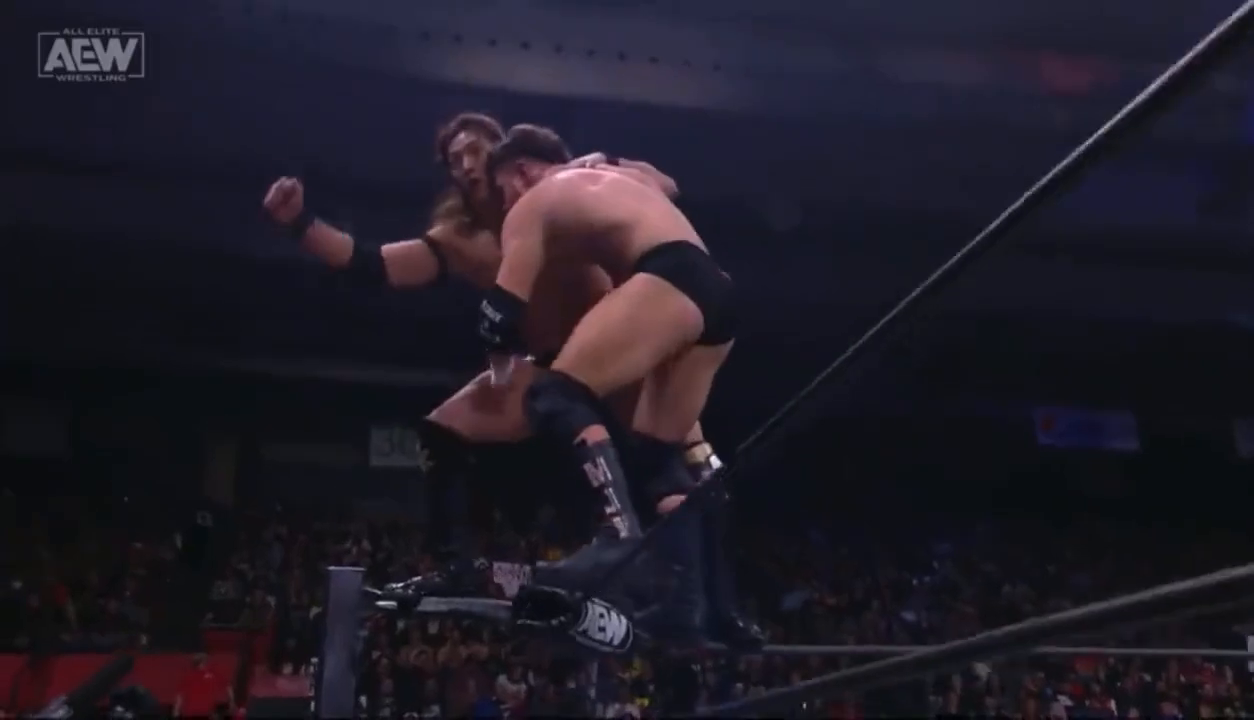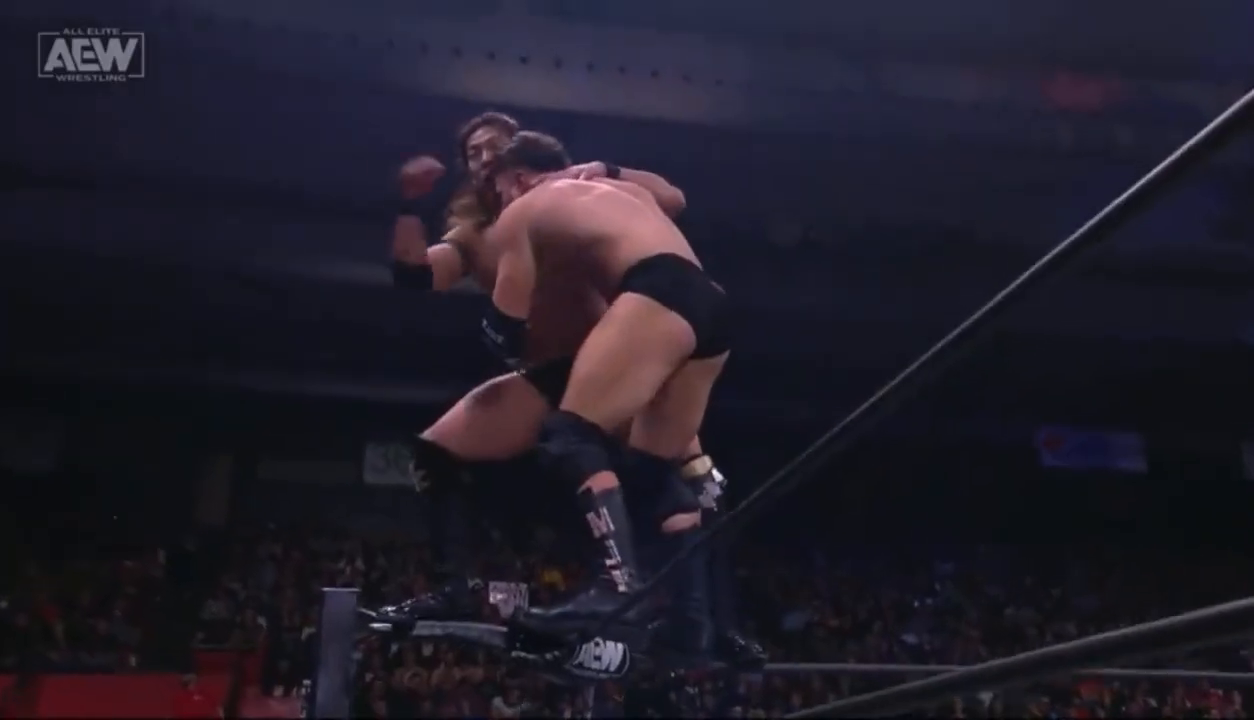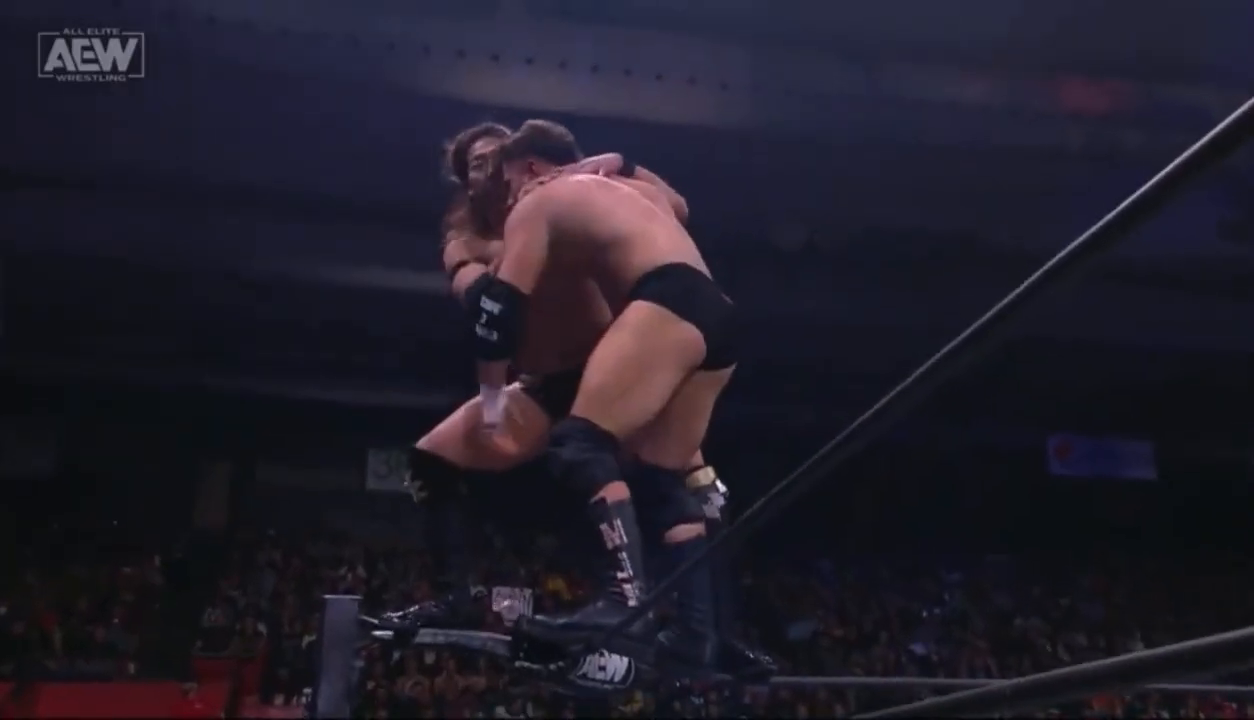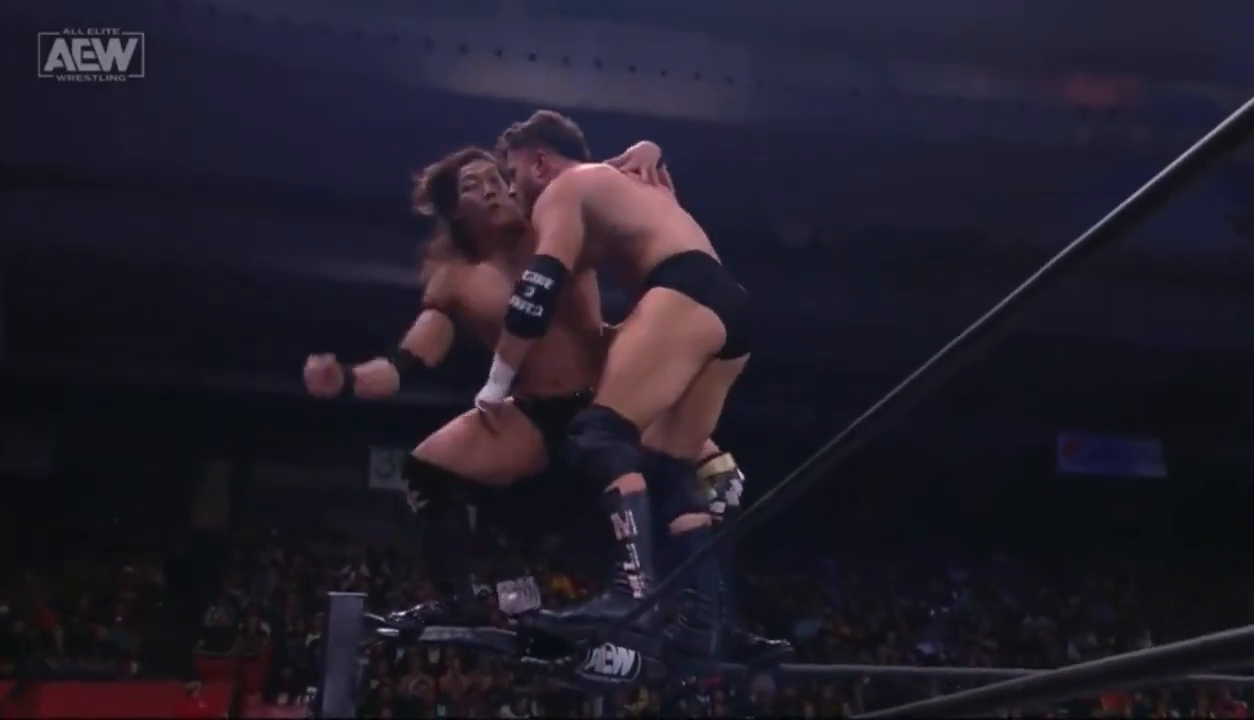
dt=0.5s
person 1, frame 1
right shoulder: (459, 240)
left elbow: (665, 189)
right elbow: (368, 268)
left wrist: (608, 164)
right wrist: (302, 222)
left knee: (694, 462)
right knee: (441, 434)
left ankle: (714, 603)
right ankle: (460, 567)
person 1, frame 2
right shoulder: (472, 235)
left elbow: (673, 200)
right elbow: (412, 278)
left wrist: (606, 172)
right wrist: (413, 206)
right hip: (543, 377)
left knee: (691, 482)
right knee: (434, 452)
left ankle: (719, 626)
right ankle: (454, 589)
person 1, frame 3
right shoulder: (467, 245)
left elbow: (675, 211)
left wrist: (619, 165)
right hip: (542, 391)
left knee: (690, 492)
right knee: (430, 461)
left ankle: (720, 637)
right ankle: (456, 597)
person 1, frame 4
right shoulder: (455, 282)
right elbow: (408, 368)
left wrist: (648, 155)
right wrist: (344, 378)
right hip: (534, 417)
right knee: (425, 470)
right ankle: (455, 601)
person 2, frame 1
left shoulder: (533, 205)
right shoulder: (620, 181)
left elbow: (503, 311)
left wrist: (502, 371)
left hip: (671, 279)
right hip: (716, 291)
left knee: (556, 396)
right knee: (658, 453)
left ankle: (621, 538)
right ankle: (686, 600)
person 2, frame 2
left shoulder: (520, 216)
right shoulder: (617, 191)
left elbow: (505, 331)
left hip: (661, 295)
right hip: (709, 305)
left knee: (569, 437)
right knee: (655, 469)
left ankle: (619, 589)
person 2, frame 3
left shoulder: (538, 206)
right shoulder: (628, 191)
left elbow: (501, 308)
left wrist: (491, 405)
left hip: (669, 305)
right hip: (716, 316)
left knee: (579, 445)
right knee: (662, 479)
left ankle: (627, 603)
right ankle: (694, 631)
person 2, frame 4
left shoulder: (561, 193)
right shoulder: (619, 182)
left elbow: (539, 291)
left wrist: (495, 385)
left hip: (688, 294)
right hip: (729, 305)
left knee: (599, 436)
right knee: (669, 470)
left ankle: (632, 596)
right ankle: (700, 622)
